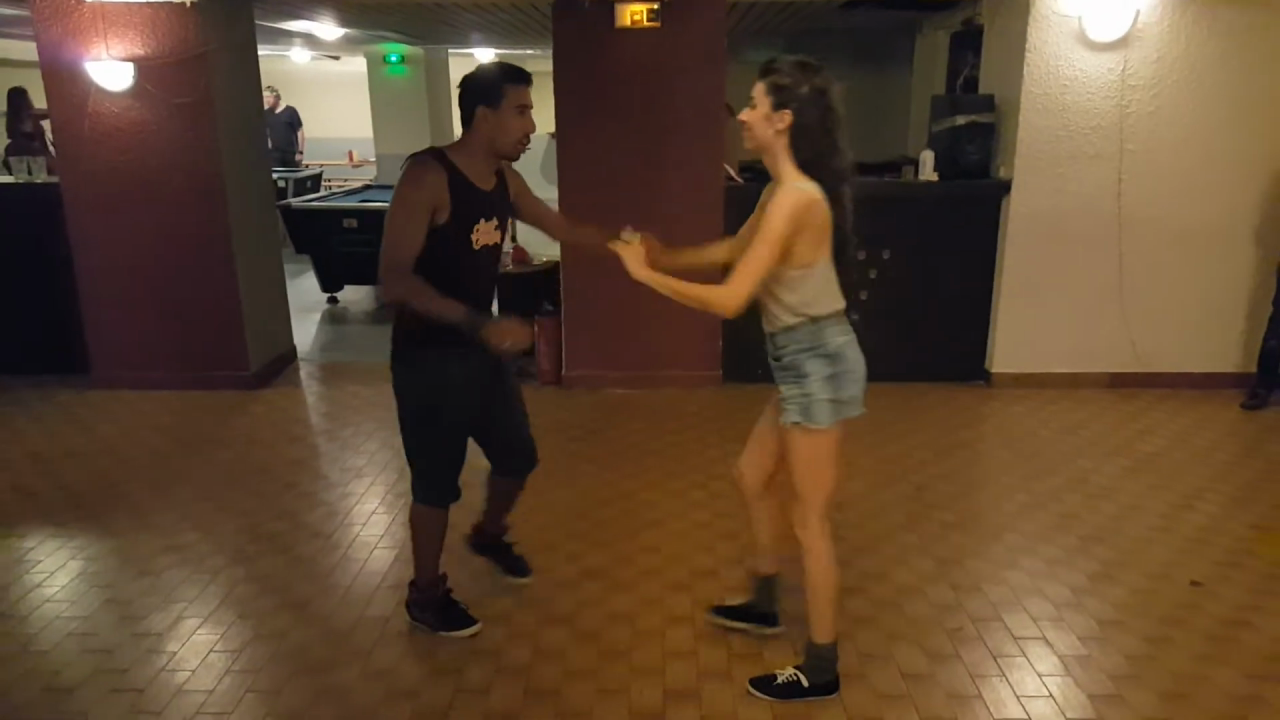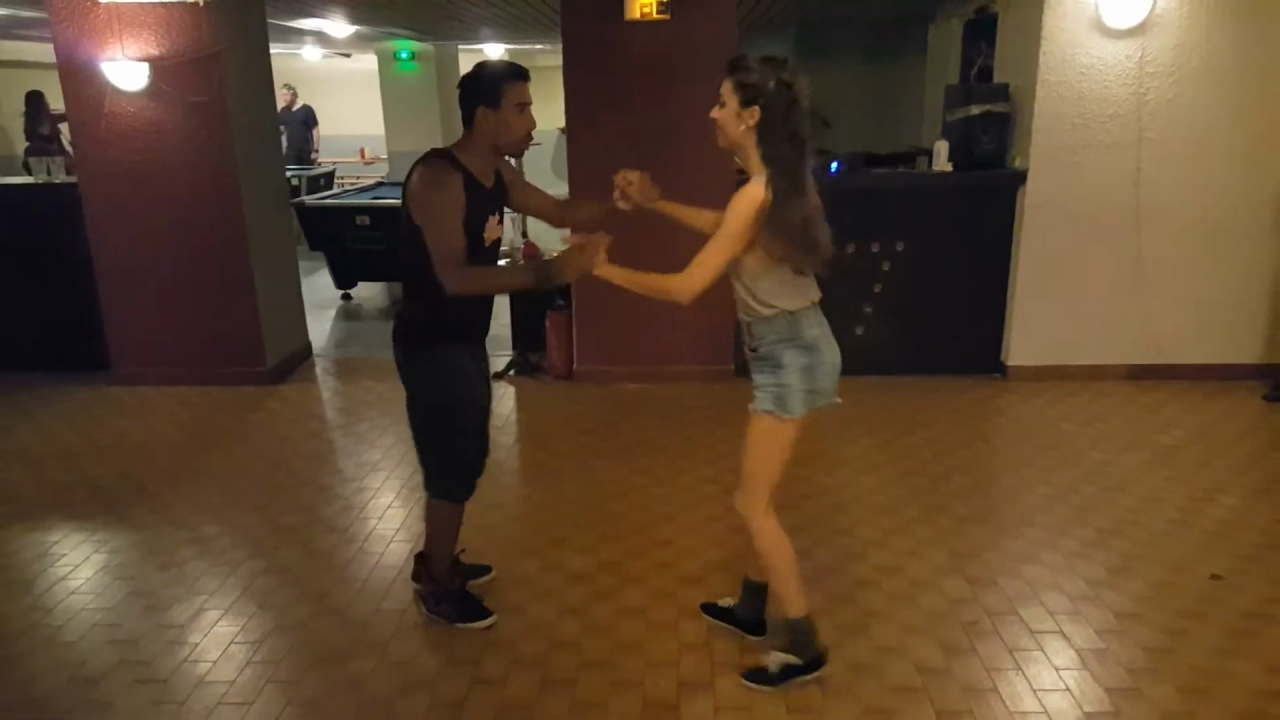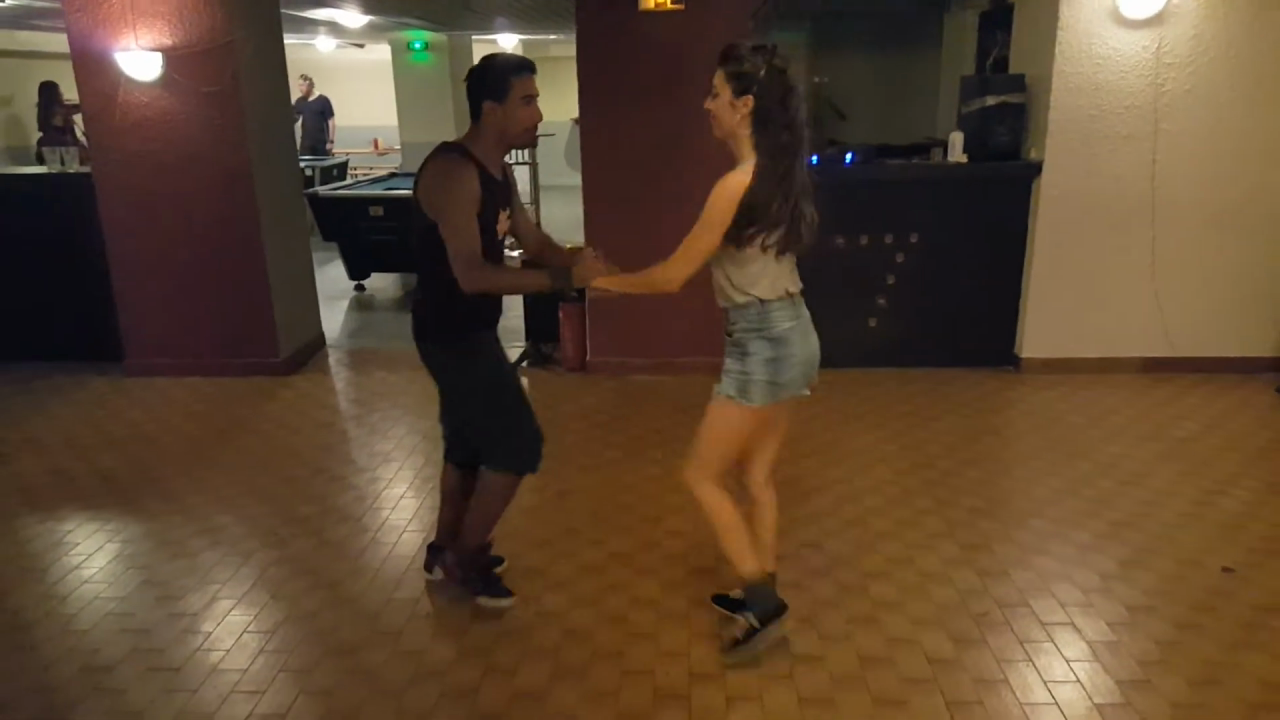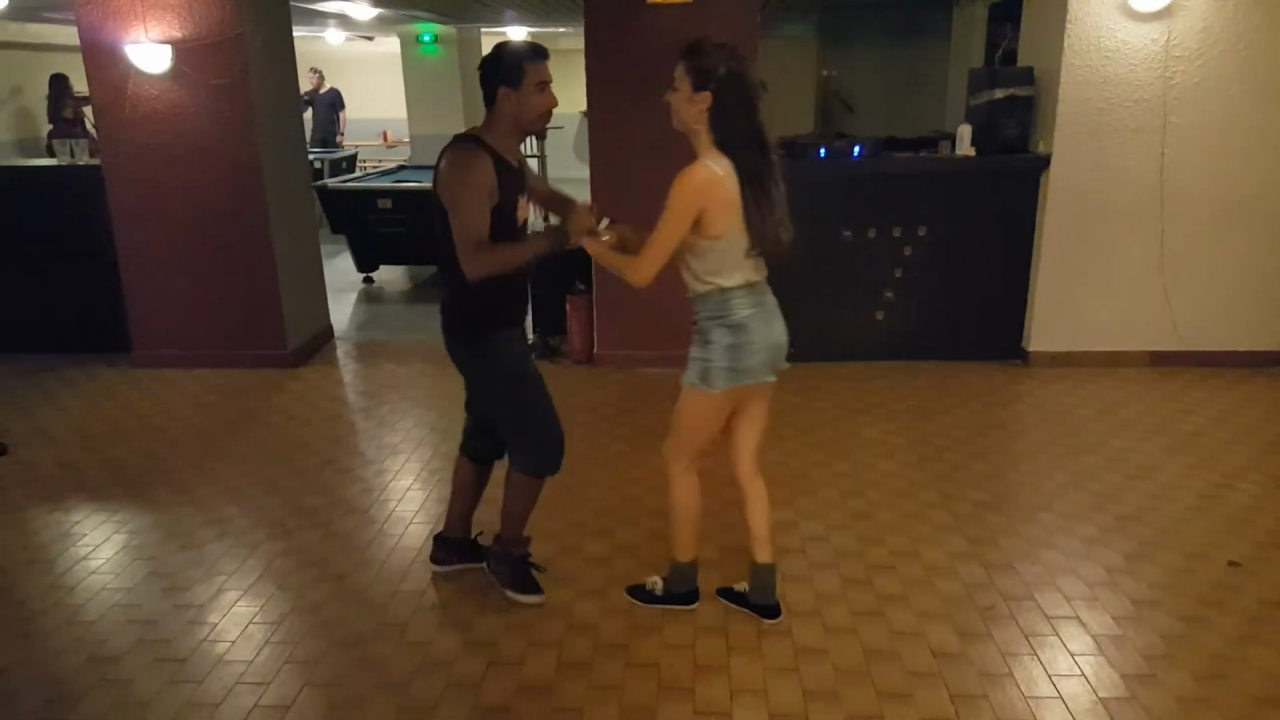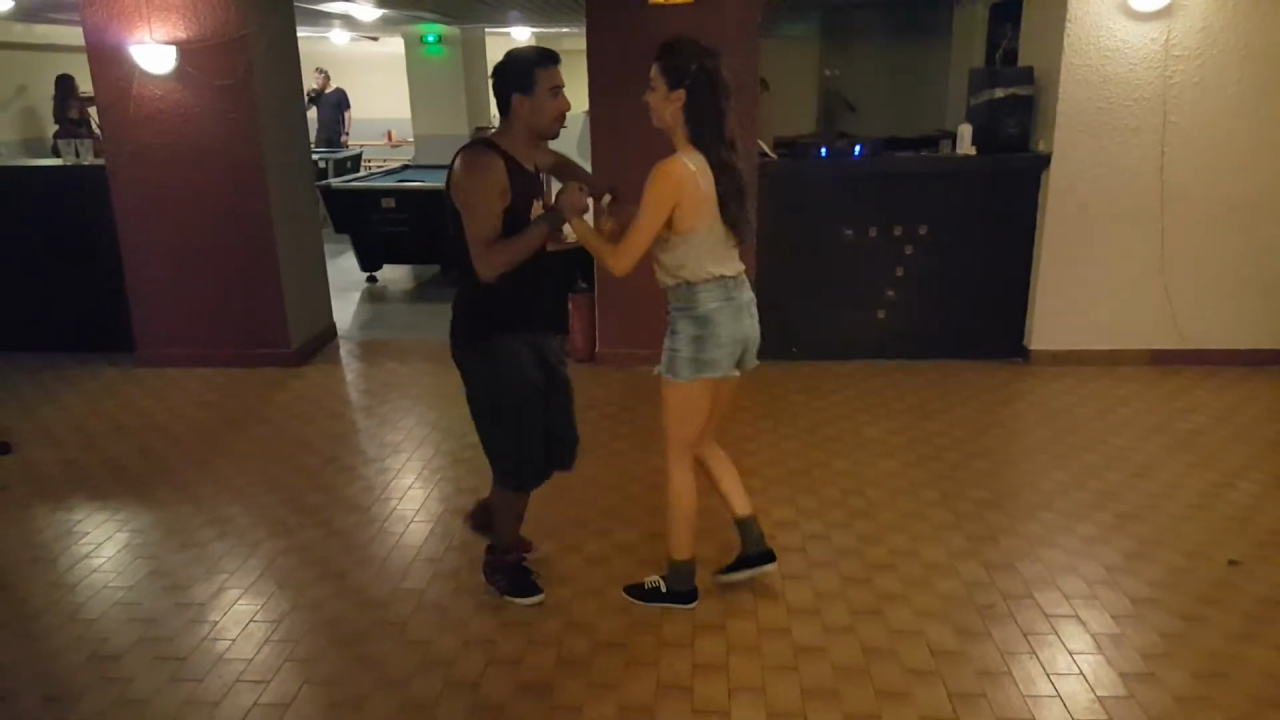
dt=0.2s
person 1, frame 1
left shoulder: (795, 199)
right shoulder: (779, 193)
left elbow: (729, 301)
right elbow: (735, 247)
left wrist: (646, 275)
right wrist: (670, 256)
left hip: (819, 364)
right hip: (800, 362)
left knee: (808, 519)
right knee: (750, 477)
left ankle: (820, 669)
right ankle: (764, 602)
person 1, frame 2
left shoulder: (757, 196)
right shoulder: (777, 186)
left elbow: (686, 288)
right elbow: (725, 228)
left wrist: (606, 270)
right wrist: (657, 203)
left hip: (791, 358)
right hip: (788, 351)
left knee: (752, 502)
right knee: (756, 491)
left ankle: (803, 644)
right ankle: (752, 606)
person 1, frame 3
left shoulder: (739, 184)
right shoulder: (773, 175)
left elbow: (672, 277)
left wrist: (603, 281)
right wrist: (624, 276)
left hip: (764, 346)
right hip: (786, 337)
left knee: (701, 475)
right knee: (757, 476)
left ankle: (763, 599)
right ankle: (759, 593)
person 1, frame 4
left shoulder: (697, 179)
right shoulder: (742, 169)
left elbow: (641, 273)
left wrist: (592, 244)
right wrist: (635, 240)
left hip: (727, 334)
right hip: (762, 324)
left knee: (680, 461)
right knee: (745, 464)
left ankle: (681, 582)
right ankle: (763, 592)
person 1, frame 5
left shoulder: (671, 173)
right shoulder: (716, 162)
left elbow: (619, 262)
left wrist: (576, 221)
right wrist: (624, 222)
left hip: (701, 321)
right hip: (736, 311)
left knee: (679, 457)
right knee: (702, 445)
left ankle: (680, 581)
right ankle: (753, 544)
person 2, frame 1
left shoulder: (506, 180)
right shoulder: (426, 178)
left elbow: (562, 228)
right elbow: (394, 279)
left wrist: (620, 241)
right wrist: (478, 324)
left hip: (485, 348)
right hip: (428, 353)
left knee: (517, 454)
right knee: (436, 478)
left ankle: (489, 534)
right ankle: (425, 593)
person 2, frame 2
left shoulder: (498, 174)
right shoulder: (437, 178)
left elbow: (560, 213)
right elbow: (455, 278)
left wrist: (614, 205)
right wrist: (549, 272)
left hip: (467, 340)
right hip: (431, 346)
left knee: (465, 461)
right knee: (451, 470)
left ankle: (432, 559)
right ankle: (440, 587)
person 2, frame 3
left shoulder: (496, 169)
right shoulder: (452, 172)
left elbow: (531, 239)
right elbow: (470, 275)
left wrist: (573, 262)
right wrist: (561, 276)
left hip: (470, 330)
right hip: (453, 334)
left knee: (470, 443)
right knee: (518, 443)
left ankle: (447, 549)
right ankle: (466, 556)
person 2, frame 4
left shoulder: (510, 156)
right shoulder: (468, 162)
left elbow: (547, 196)
right elbow: (474, 263)
left wrist: (584, 221)
right wrist: (558, 236)
left hip: (497, 324)
right hip: (481, 329)
left knee: (487, 435)
right knee: (540, 442)
left ankle: (452, 541)
right ankle: (508, 552)
person 2, frame 5
left shoulder: (528, 155)
right shoulder: (480, 165)
left elbow: (563, 166)
right elbow: (488, 264)
left wrist: (599, 192)
right wrist: (556, 219)
left hip: (534, 331)
right hip: (490, 338)
left knee: (558, 443)
right knee: (521, 454)
left ankle: (493, 512)
right ankle: (504, 558)
